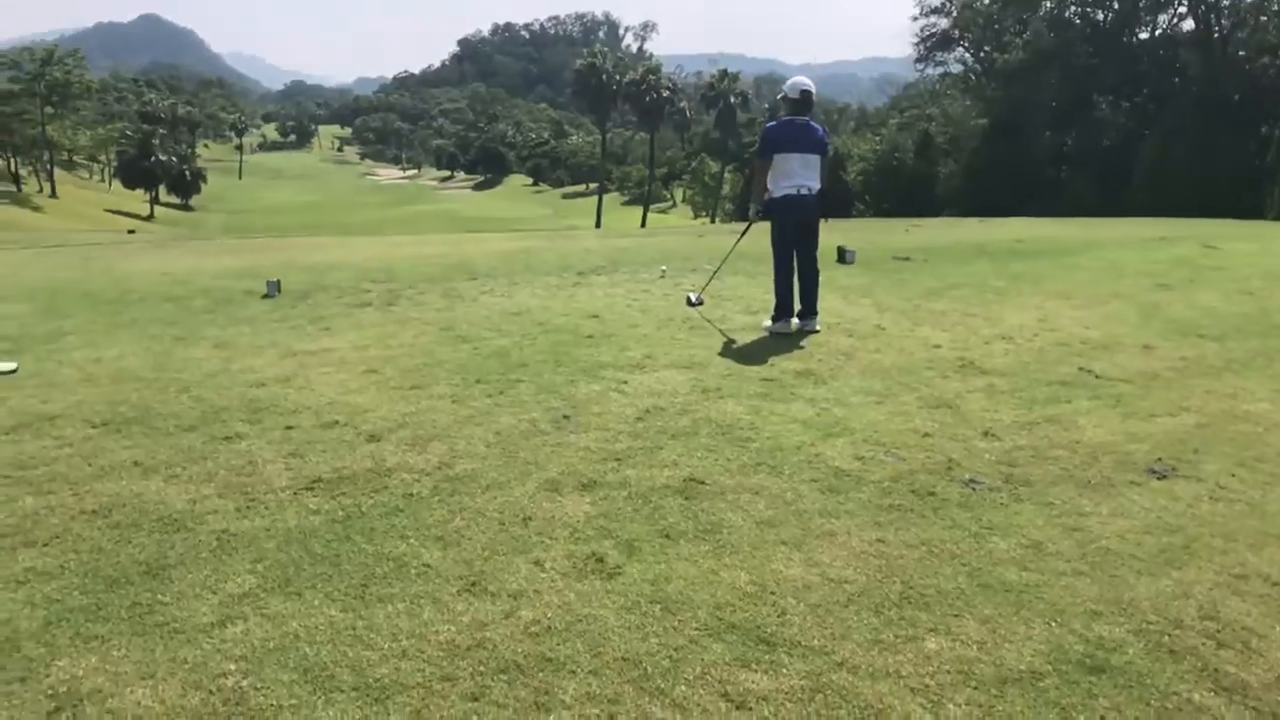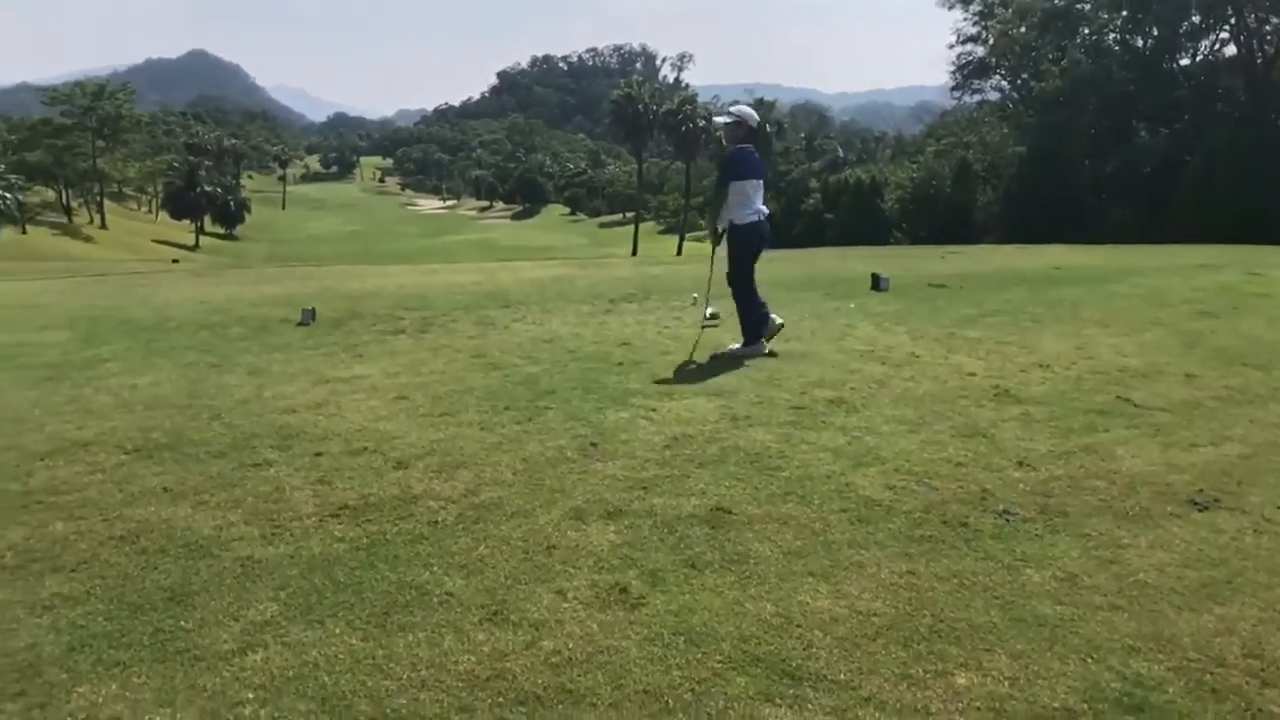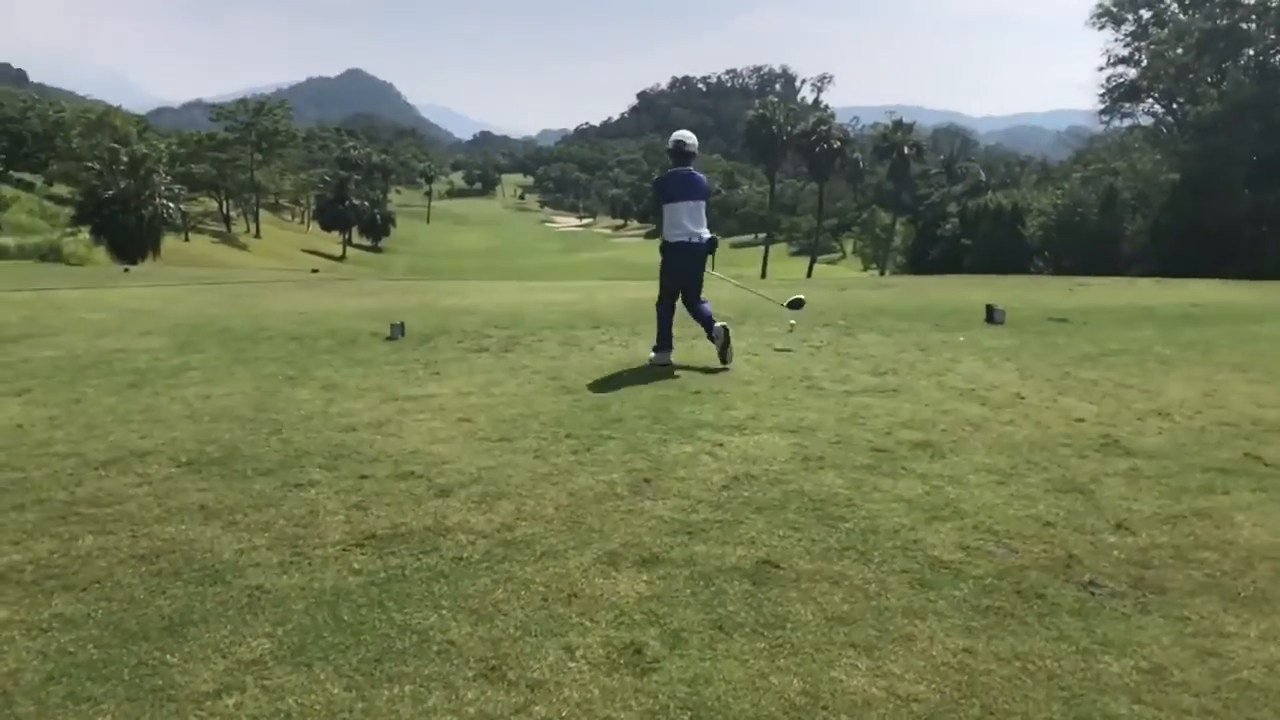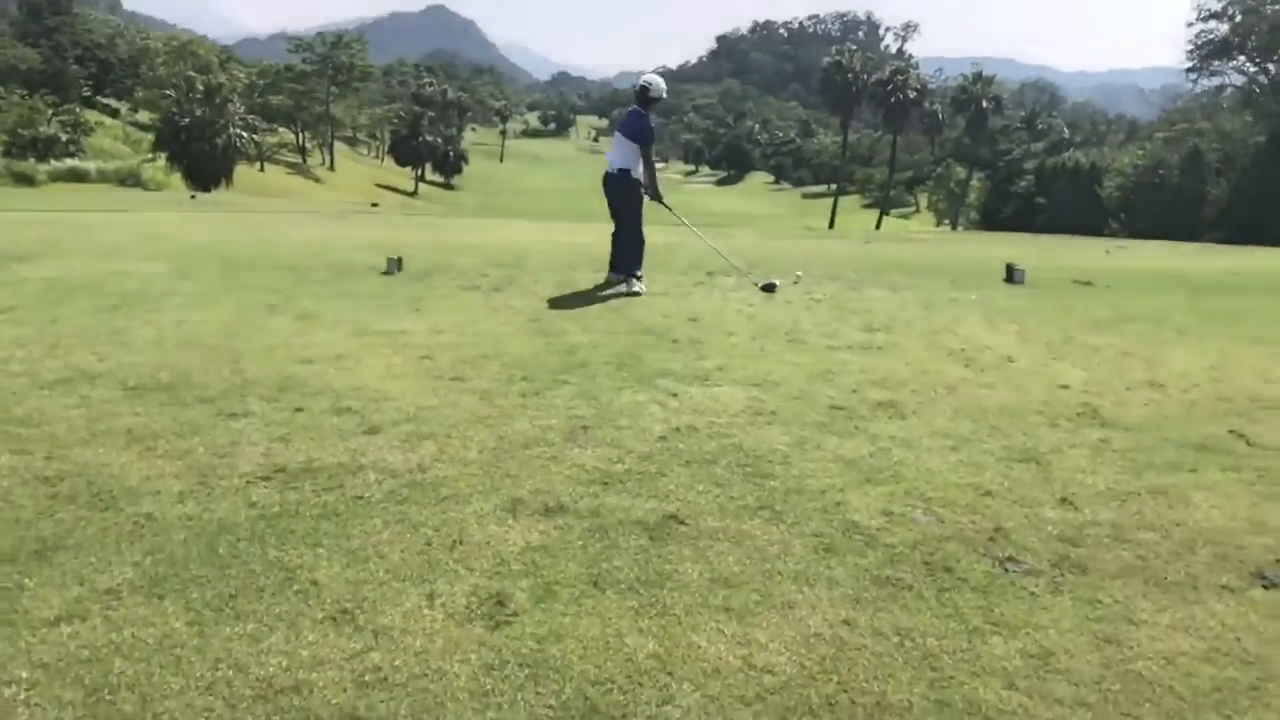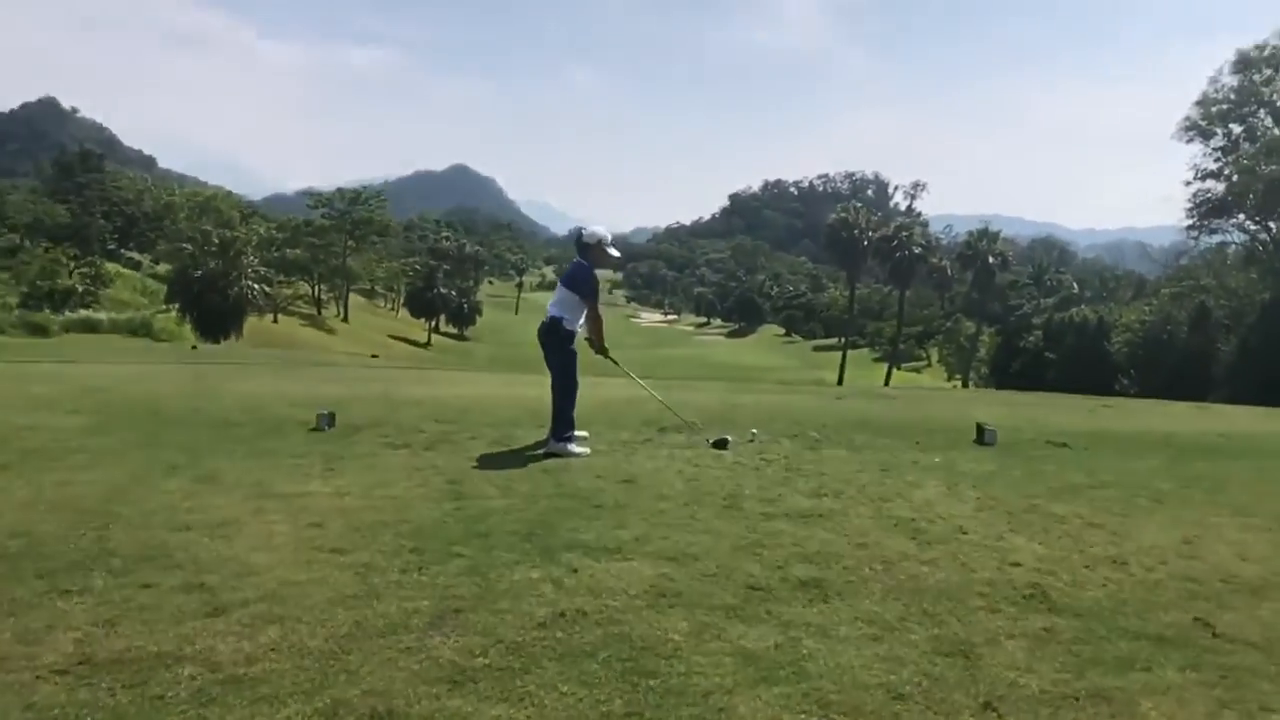
dt=1s
person 1, frame 1
left shoulder: (773, 131)
right shoulder: (819, 133)
left elbow: (761, 172)
right elbow: (823, 174)
left wrist: (755, 203)
left hip: (783, 202)
right hip: (810, 201)
left knee: (783, 262)
right knee: (808, 260)
left ankle: (783, 318)
right ankle: (809, 317)
person 1, frame 2
left shoulder: (733, 158)
right shoulder: (754, 158)
left elbow: (720, 198)
left wrist: (713, 226)
right wrist: (725, 225)
left hip: (742, 228)
right hip: (757, 225)
left knee: (740, 283)
right knee: (742, 281)
left ankle: (754, 341)
right ankle: (766, 321)
person 1, frame 3
left shoulder: (662, 183)
right shoulder: (702, 181)
left elbow: (661, 218)
right elbow: (700, 213)
left hip: (675, 247)
right hip: (700, 246)
left knee: (667, 302)
right knee: (694, 299)
left ankle: (663, 351)
right ankle: (716, 329)
person 1, frame 4
left shoulder: (629, 116)
right shoulder: (645, 125)
right elbow: (647, 161)
left wrist: (645, 183)
right wrist: (654, 189)
left hip: (612, 177)
right hip: (626, 180)
left knee: (621, 227)
right knee: (634, 231)
left ankle: (616, 271)
right ankle: (632, 277)
person 1, frame 5
left shoulder: (578, 269)
right shoulder: (587, 275)
left elbow: (586, 310)
right elbow: (594, 314)
left wrist: (592, 337)
right wrist: (600, 343)
left hip: (553, 329)
right hip: (559, 332)
left knee: (563, 383)
right knee: (567, 385)
left ankle: (560, 428)
right ankle: (560, 439)
